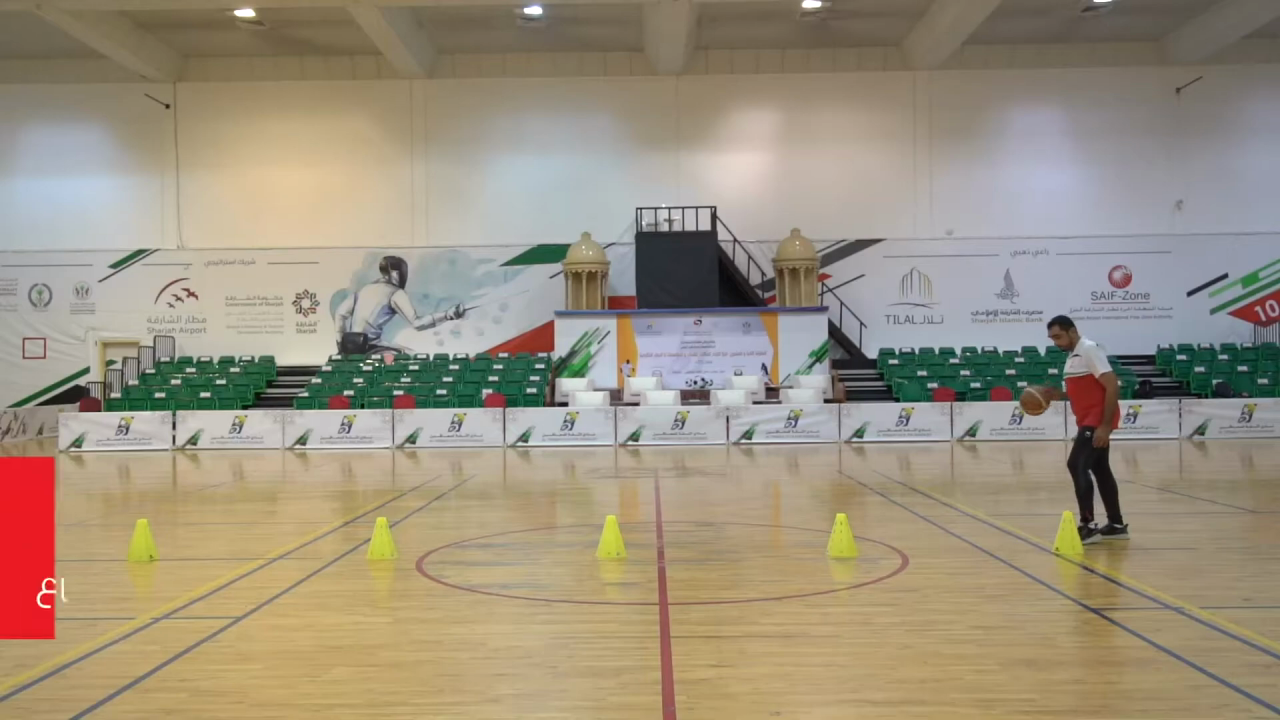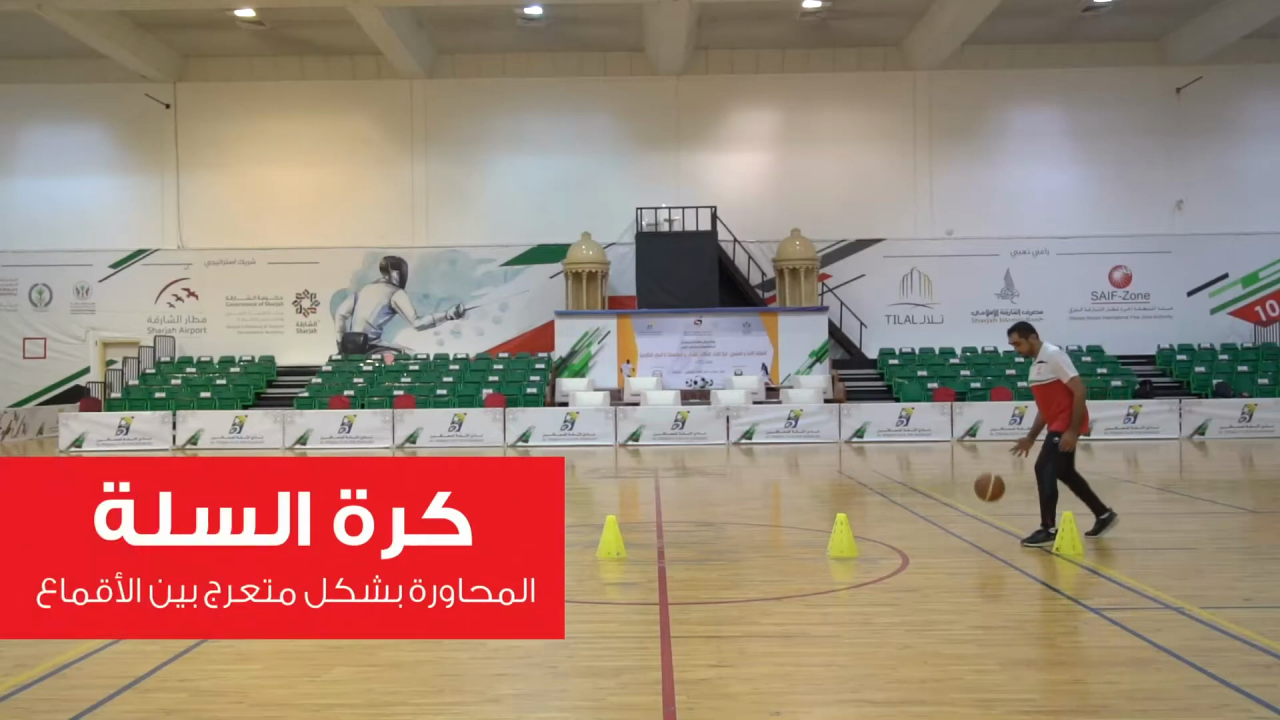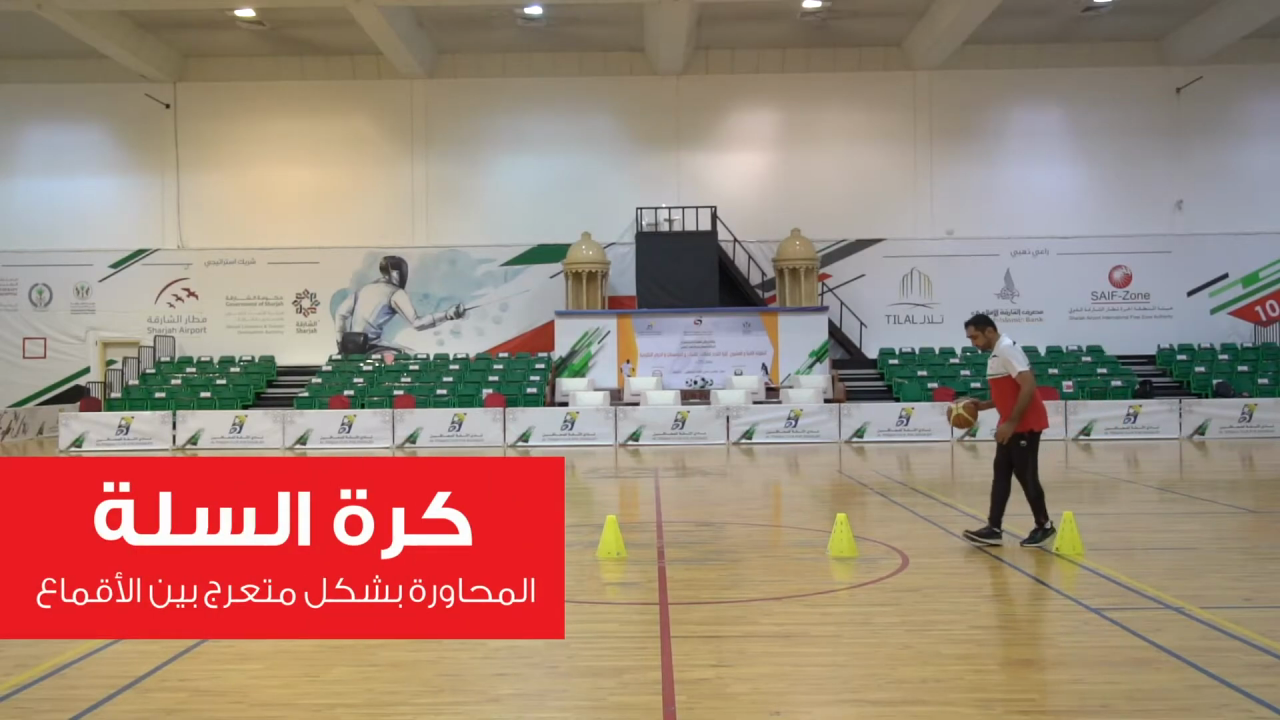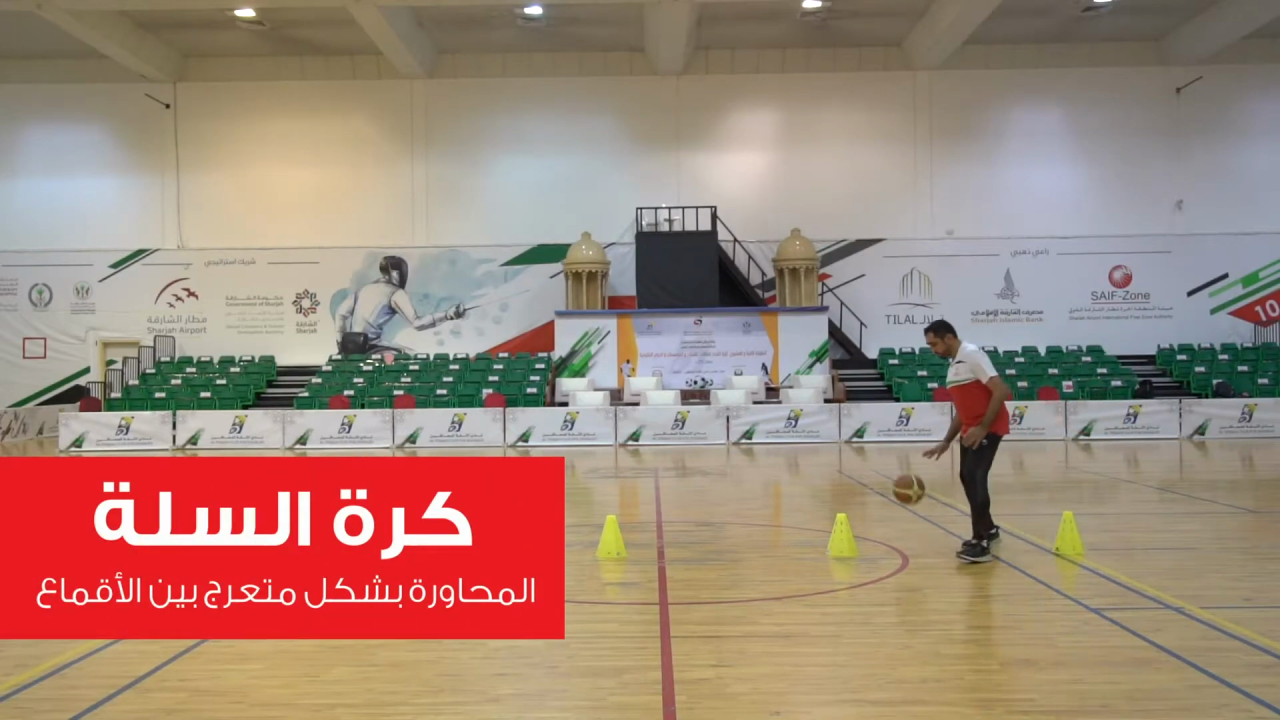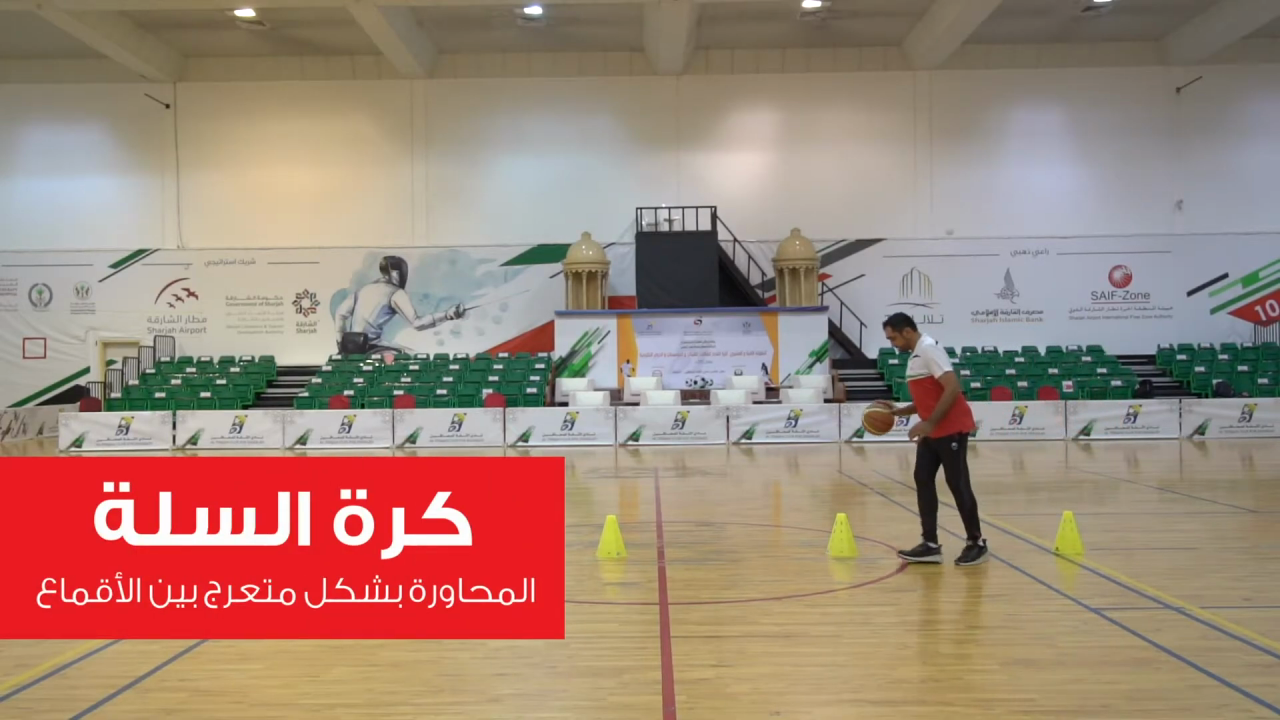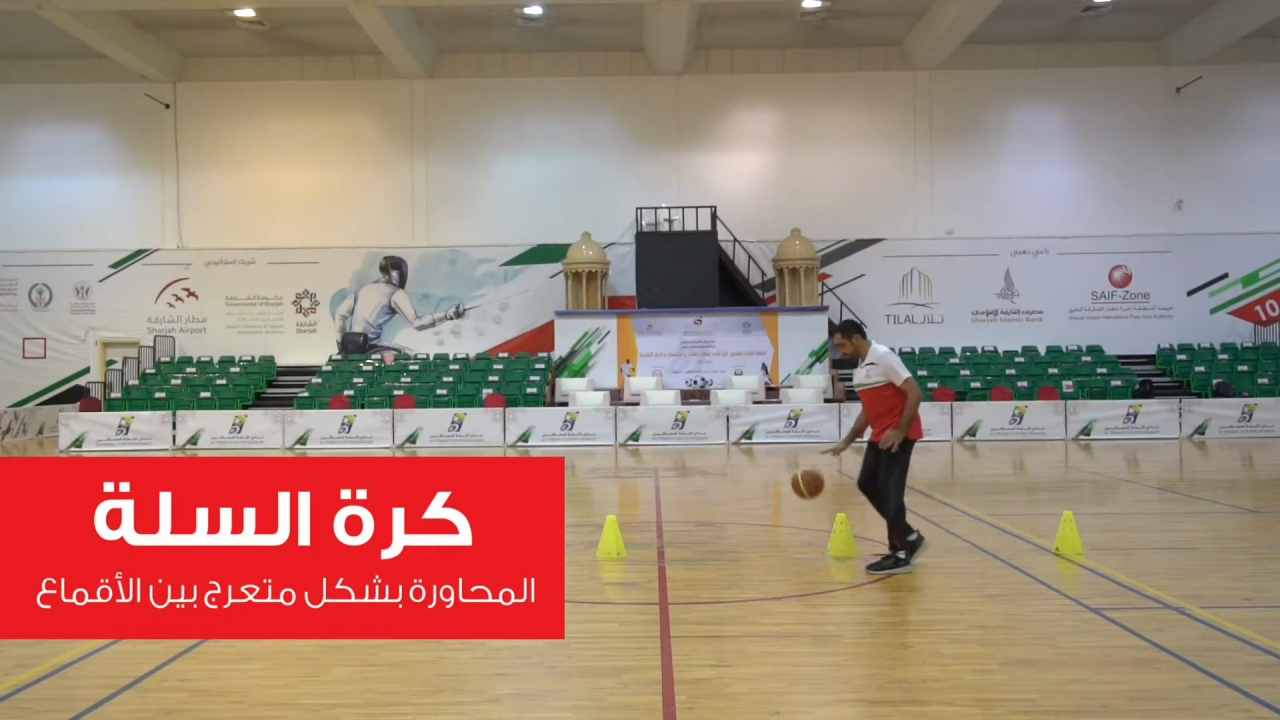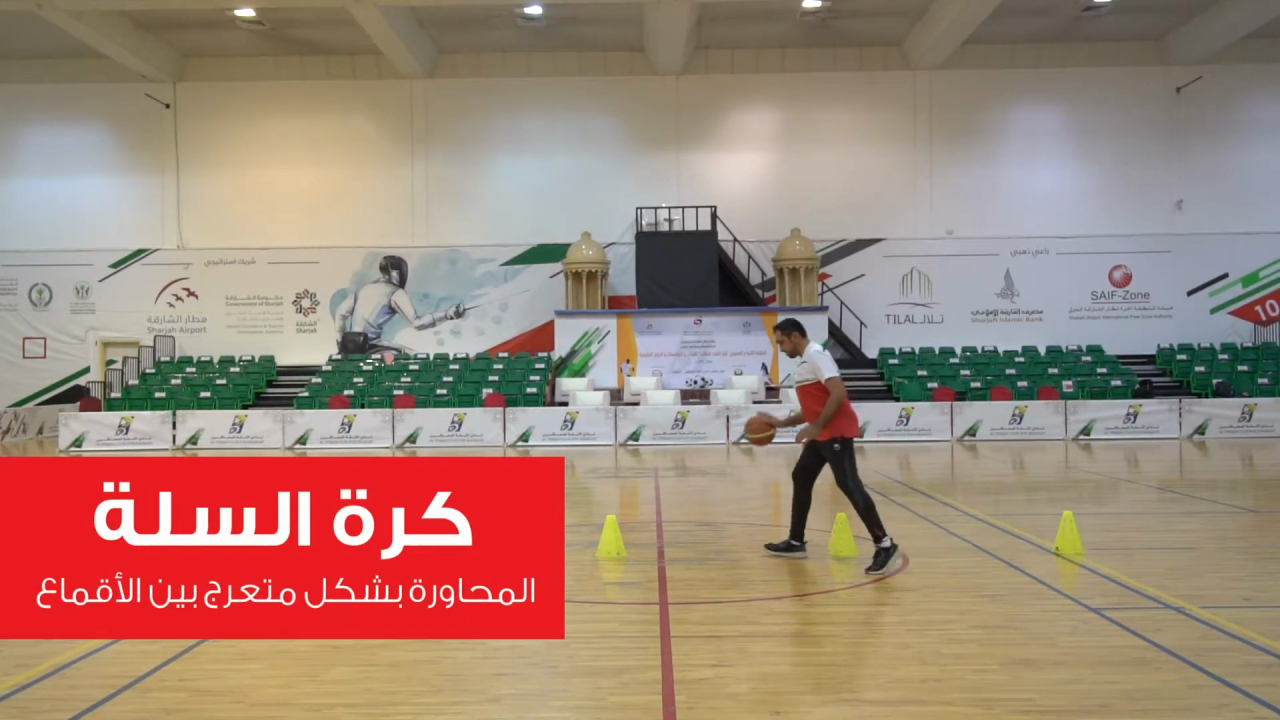
dt=0.4s
person 1, frame 1
left shoulder: (1089, 350)
right shoulder: (1073, 356)
left elbow: (1112, 387)
left wrist: (1105, 425)
right wrist: (1057, 395)
left hip: (1097, 422)
right hip: (1088, 422)
left knee: (1077, 465)
right knee: (1100, 470)
left ankle: (1088, 525)
right ankle: (1117, 525)
person 1, frame 2
left shoulder: (1054, 355)
right shoulder: (1035, 364)
left elbow: (1080, 391)
left wrist: (1072, 431)
right wrist: (1030, 437)
left hip: (1066, 426)
right hip: (1057, 425)
left knee: (1044, 470)
right knee: (1065, 473)
left ankle: (1048, 530)
right ankle: (1104, 514)
person 1, frame 3
left shoulder: (1007, 349)
right shoulder: (997, 354)
left elbow: (1028, 387)
left wrist: (1011, 423)
right wrist: (985, 405)
left hip: (1025, 423)
right hip: (1010, 422)
left knee: (1025, 474)
right knee: (1001, 471)
left ankle: (1044, 526)
right ankle: (994, 529)
person 1, frame 4
left shoulder: (972, 355)
right shoulder: (954, 365)
left elbow: (1000, 391)
left wrist: (982, 428)
right wrist: (945, 443)
left hip: (988, 427)
right hip: (971, 428)
left knee: (974, 476)
right knee: (968, 478)
left ankle: (982, 542)
right ankle: (989, 529)
person 1, frame 5
left shoulder: (929, 349)
right shoulder: (916, 356)
left elbow: (952, 388)
left wrist: (929, 423)
right wrist: (899, 411)
left hip: (951, 428)
right hip: (932, 429)
left knee: (957, 483)
right knee: (923, 479)
left ankle: (976, 543)
right ankle: (930, 544)
person 1, frame 6
left shoulder: (884, 357)
right shoulder: (860, 369)
left elbow: (915, 393)
left wrist: (900, 431)
right wrist: (845, 443)
left hip: (899, 434)
right hip: (880, 435)
left knee: (888, 488)
right knee: (867, 483)
left ankle: (899, 554)
right ankle: (909, 537)
person 1, frame 7
left shoulder: (816, 355)
right shoulder: (805, 362)
left elbow: (838, 393)
left wrist: (816, 427)
right wrist: (781, 423)
left hip: (836, 431)
right hip: (823, 432)
left knee: (848, 485)
right knee: (801, 477)
left ankle: (884, 544)
right ankle: (796, 541)
